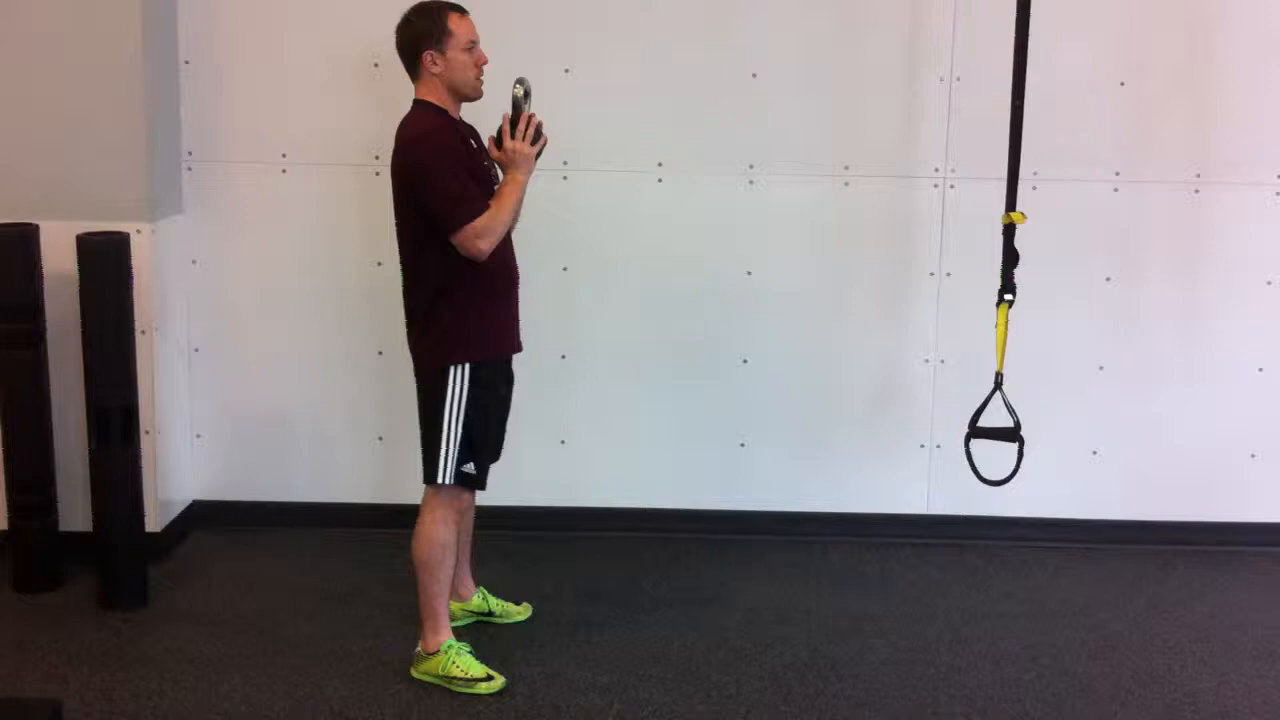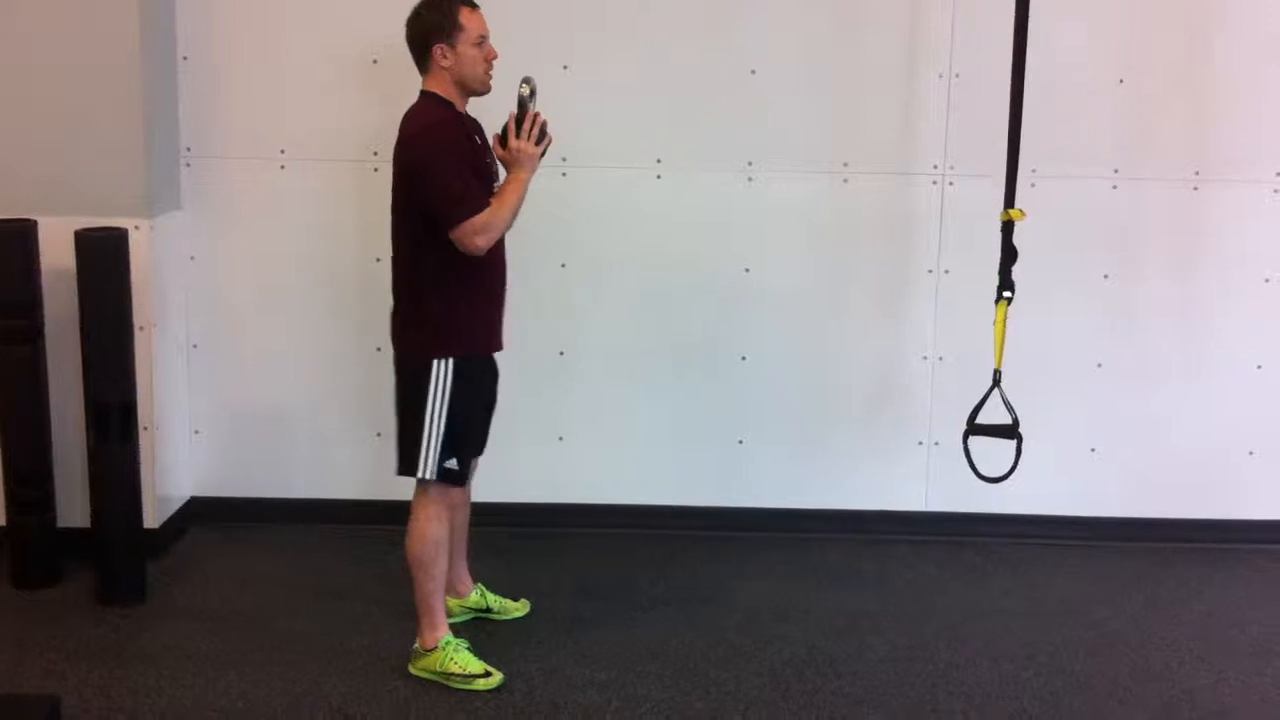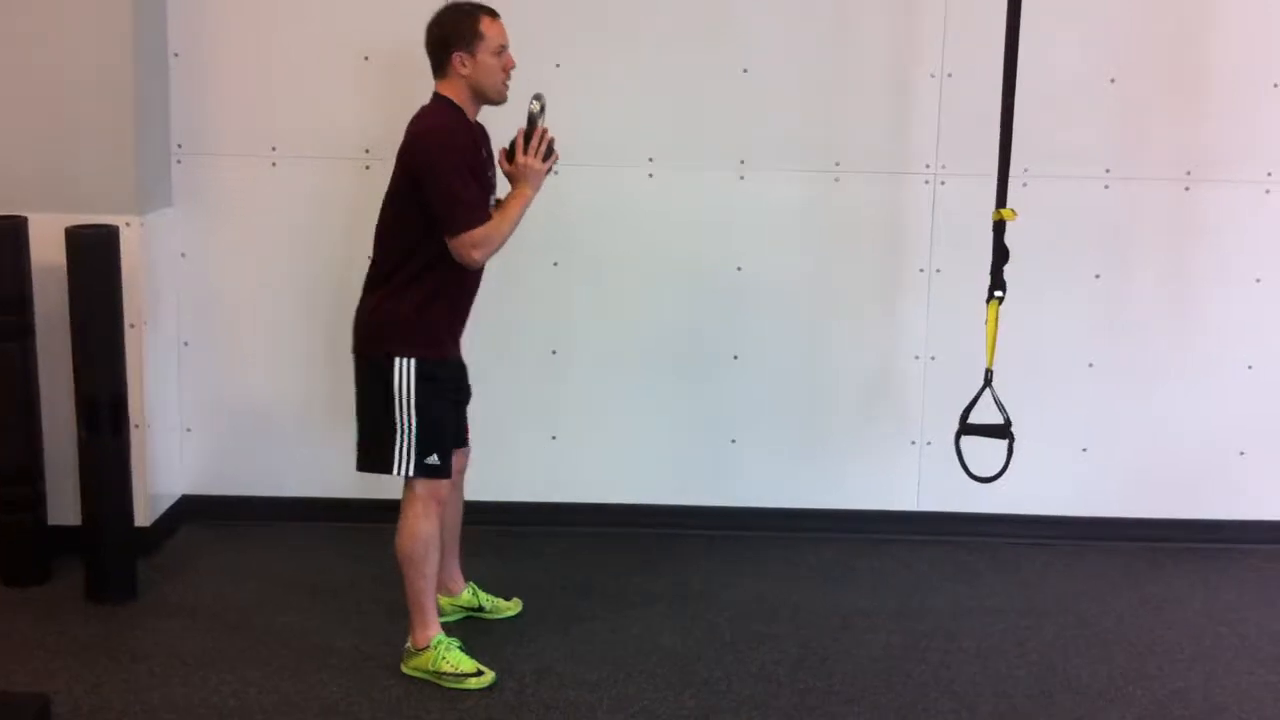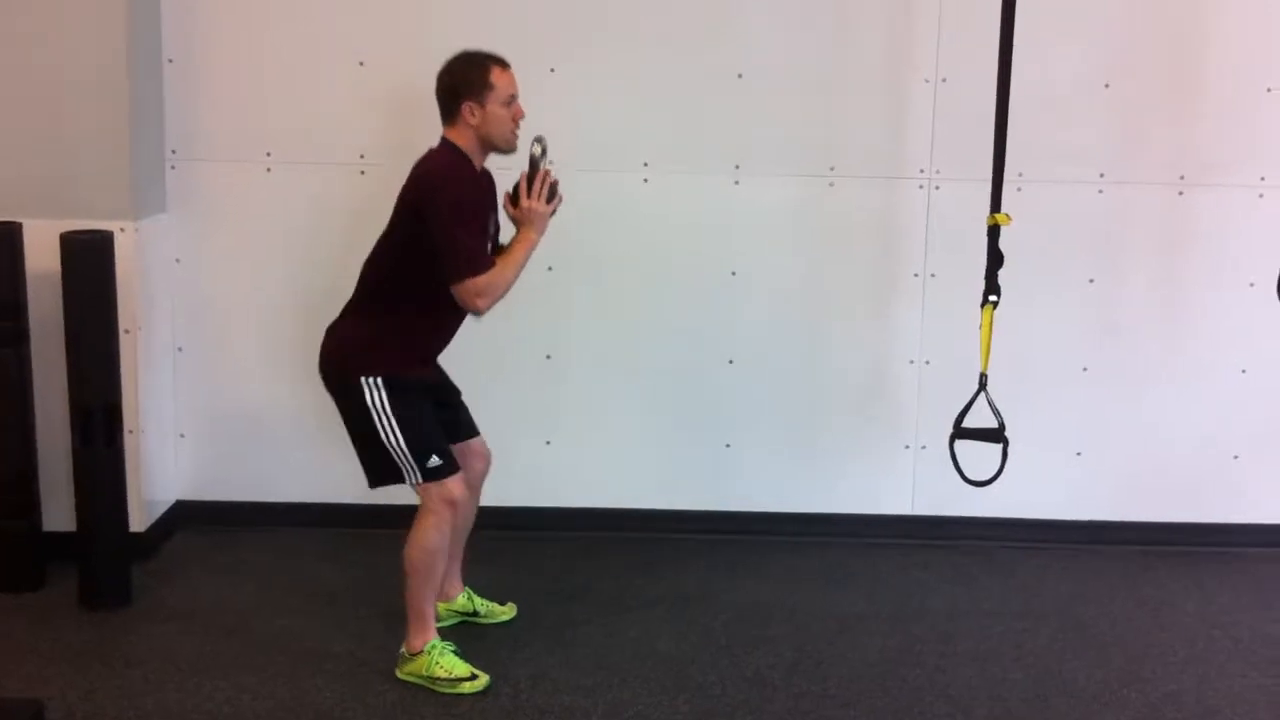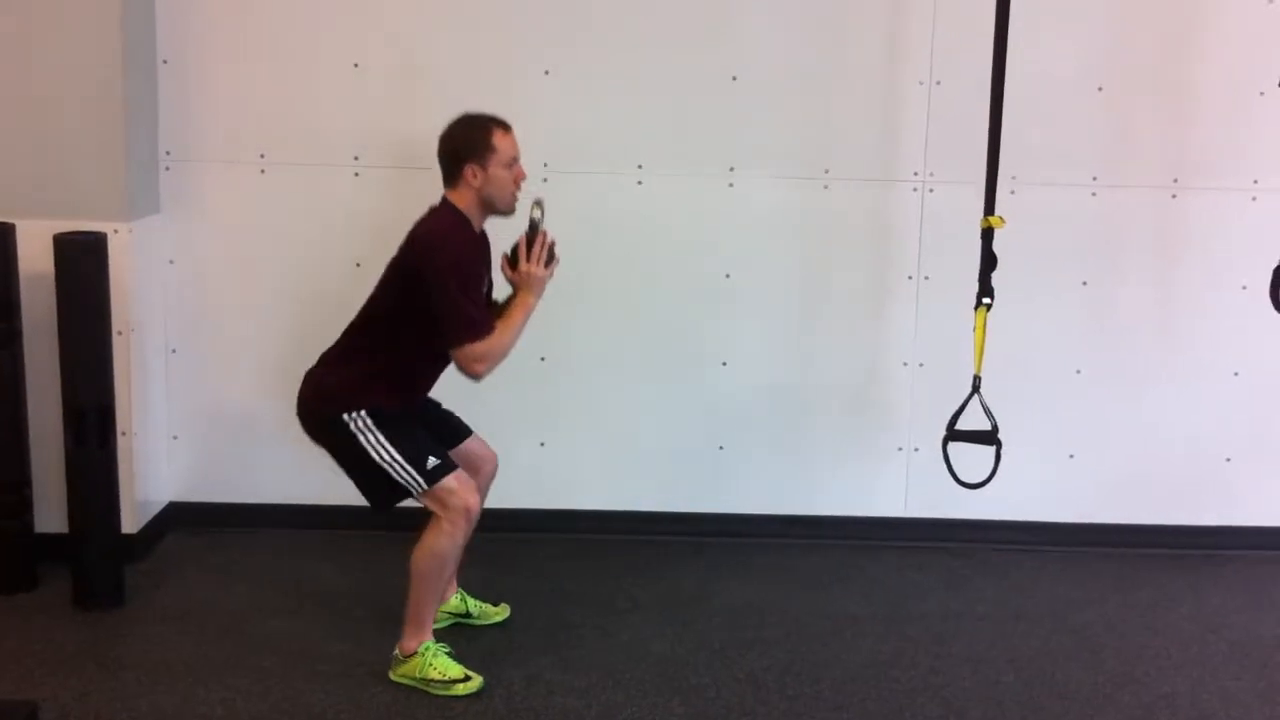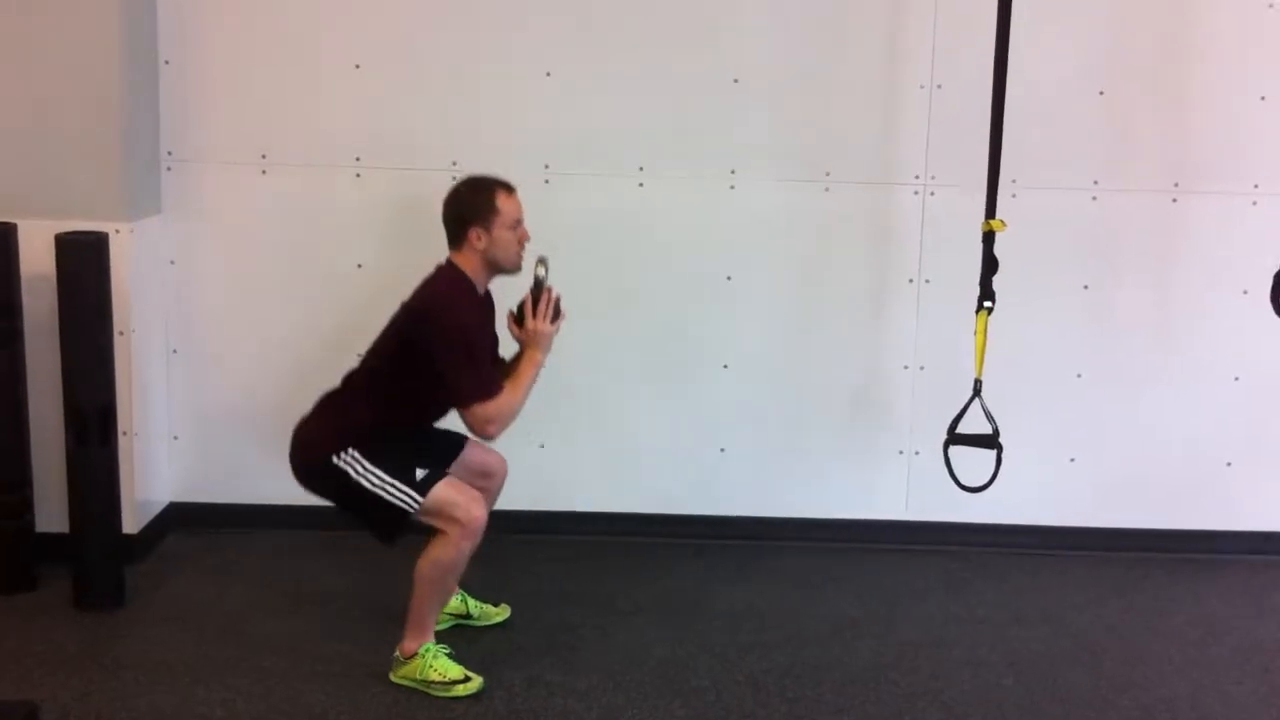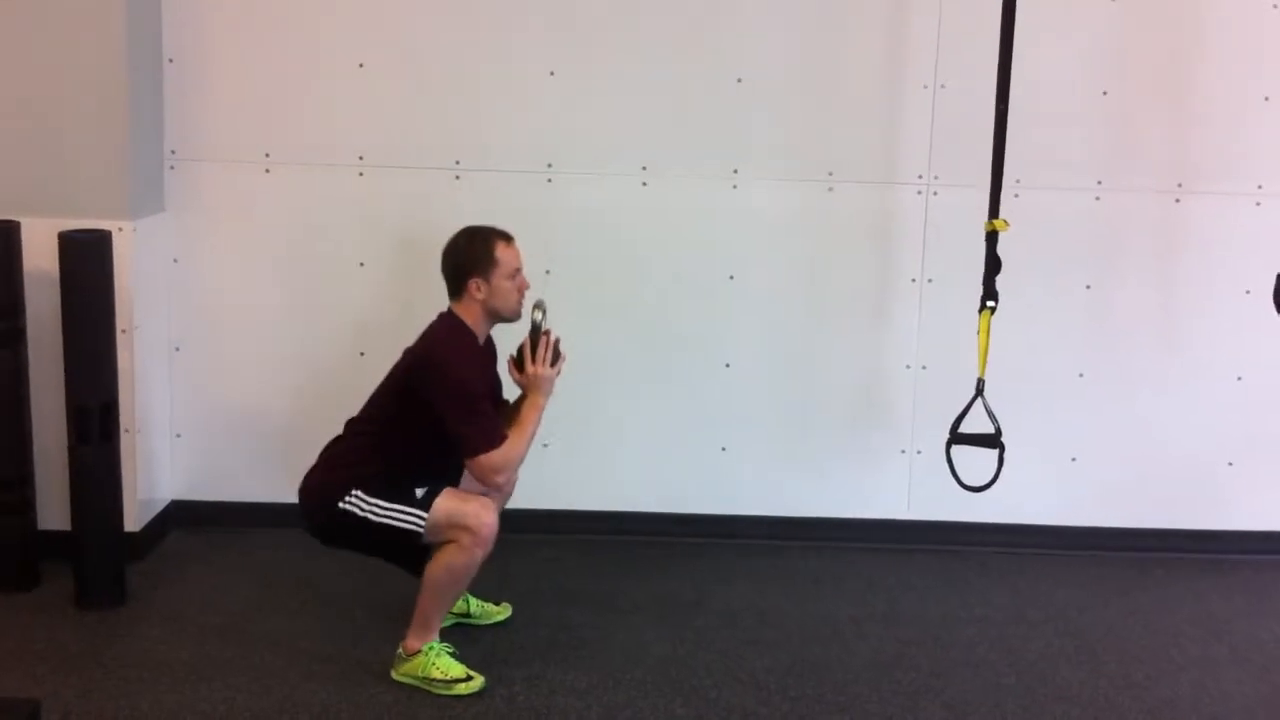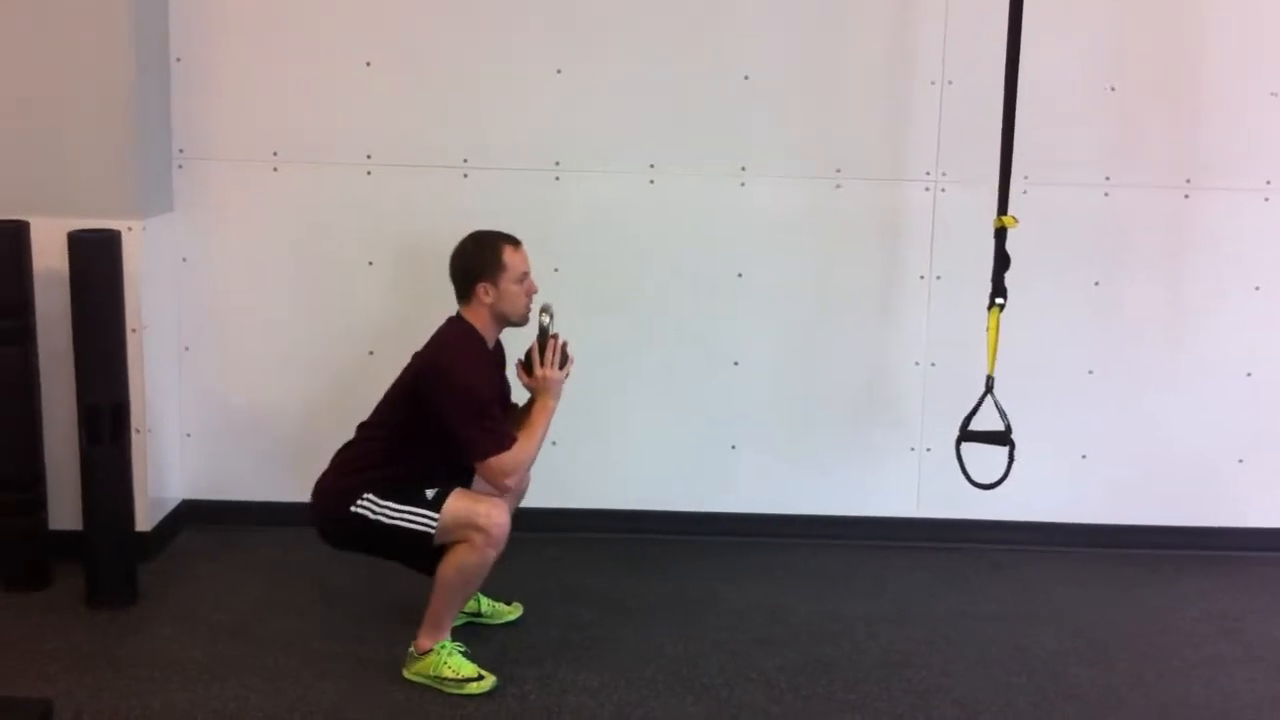
dt=0.3s
person 1, frame 1
left shoulder: (450, 131)
right shoulder: (427, 138)
right elbow: (477, 238)
left wrist: (507, 167)
right wrist: (519, 172)
left hip: (480, 338)
right hip: (456, 345)
left knee: (466, 481)
right knee: (447, 489)
left ankle: (463, 594)
right ankle: (435, 647)
person 1, frame 2
left shoulder: (456, 124)
right shoulder: (431, 130)
right elbow: (476, 234)
left wrist: (511, 166)
right wrist: (522, 170)
left hip: (466, 334)
right hip: (440, 341)
left knee: (459, 475)
right knee: (437, 485)
left ankle: (460, 590)
right ankle: (432, 643)
person 1, frame 3
left shoulder: (466, 131)
right shoulder: (439, 134)
left elbow: (475, 231)
right elbow: (473, 247)
left wrist: (516, 183)
right wrist: (527, 186)
left hip: (431, 336)
right hip: (402, 339)
left knee: (452, 466)
right knee: (428, 485)
left ankle: (452, 590)
right ankle: (424, 643)
person 1, frame 4
left shoulder: (470, 175)
right shoulder: (445, 180)
left elbow: (480, 271)
right elbow: (477, 294)
left wrist: (523, 225)
right wrist: (532, 230)
left hip: (408, 356)
right hip: (371, 362)
left knee: (473, 462)
right knee: (443, 493)
left ankle: (450, 594)
right ankle: (419, 648)
person 1, frame 5
left shoulder: (466, 235)
right shoulder: (445, 243)
left elbow: (483, 330)
right elbow: (478, 360)
left wrist: (520, 288)
right wrist: (529, 293)
left hip: (388, 390)
right hip: (346, 402)
left knee: (481, 464)
right knee: (459, 501)
left ankle: (443, 596)
right ankle: (413, 650)
person 1, frame 6
left shoulder: (470, 294)
right shoulder: (449, 306)
left elbow: (489, 387)
right elbow: (488, 419)
left wrist: (526, 347)
right wrist: (538, 350)
left hip: (380, 430)
right hip: (336, 446)
left knee: (489, 470)
right knee: (466, 514)
left ankle: (444, 596)
right ankle: (414, 653)
person 1, frame 7
left shoulder: (471, 341)
right shoulder: (450, 358)
left elbow: (495, 439)
right elbow: (494, 471)
left wrist: (527, 393)
right wrist: (539, 395)
left hip: (385, 471)
right hip: (342, 496)
left knee: (501, 481)
right knee: (478, 522)
left ankle: (445, 597)
right ankle: (416, 651)
person 1, frame 8
left shoulder: (479, 345)
right shoulder: (457, 364)
left elbow: (503, 442)
right elbow: (503, 473)
left wrist: (536, 396)
right wrist: (549, 398)
left hip: (394, 476)
right hip: (353, 500)
left knee: (515, 480)
right knee: (490, 522)
left ankle: (456, 596)
right ankle: (428, 650)
